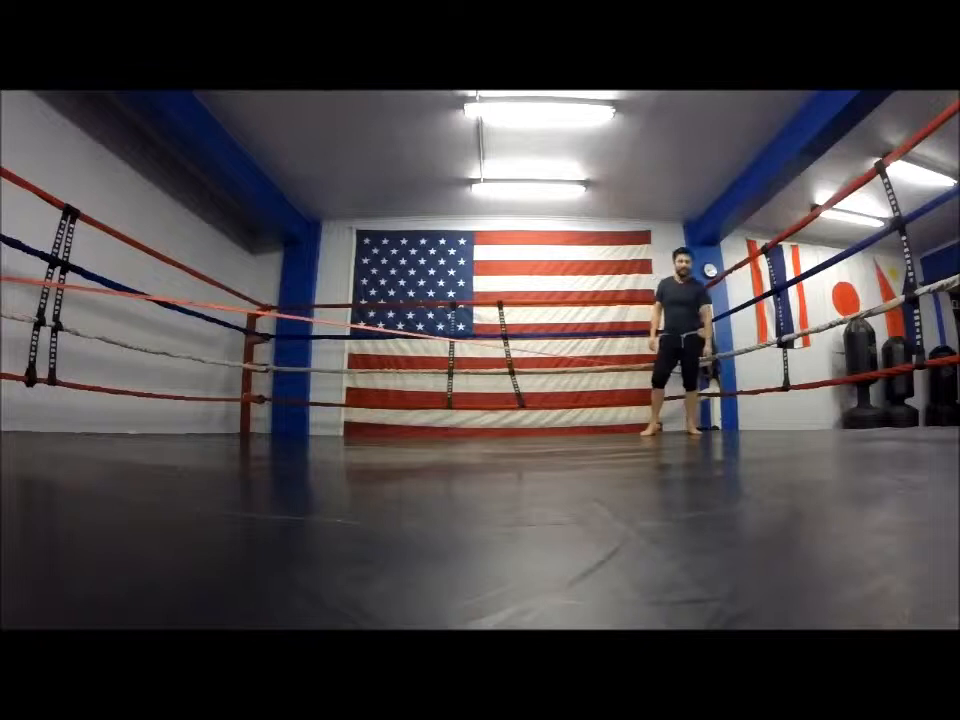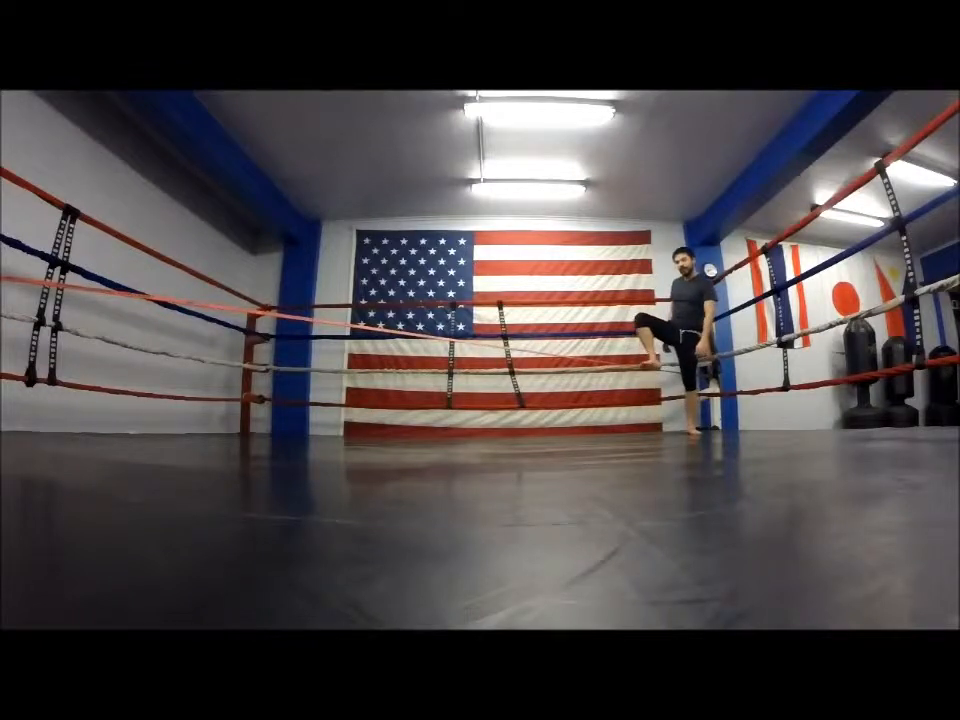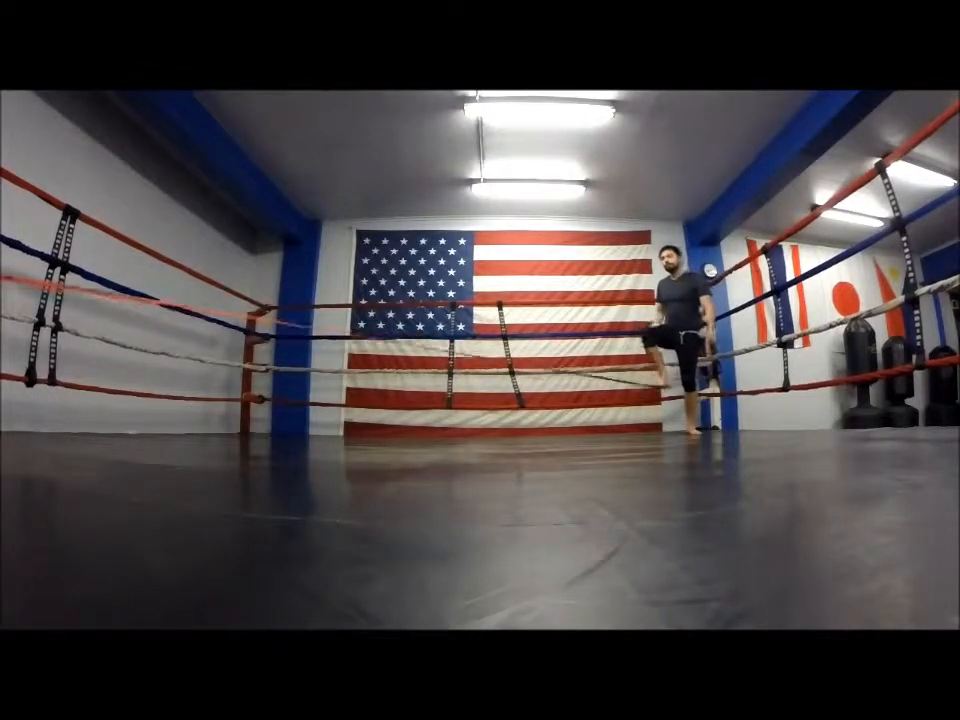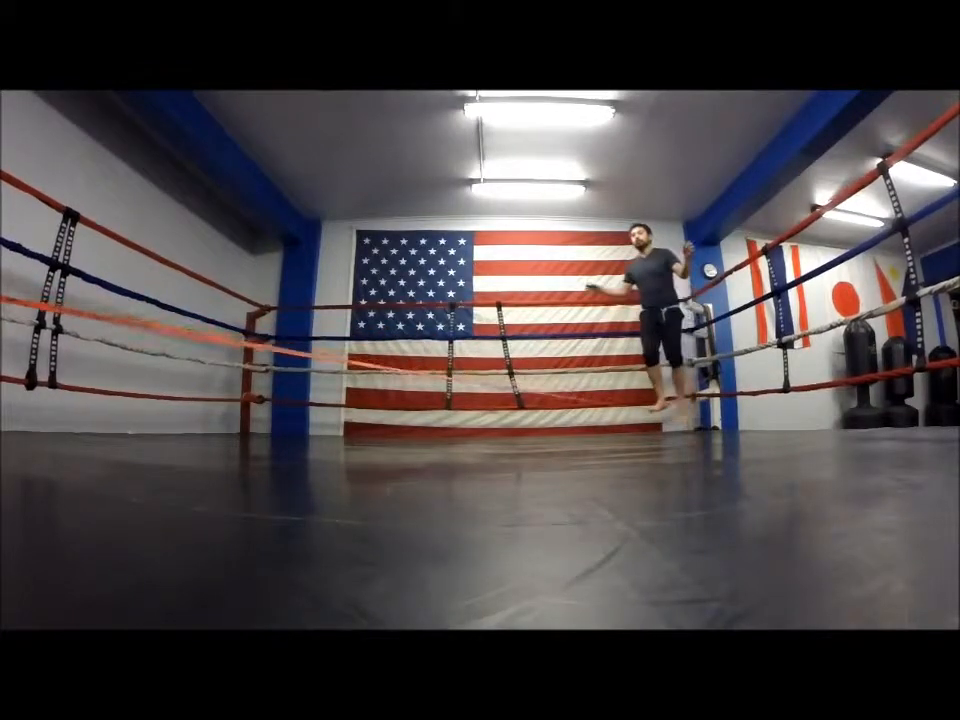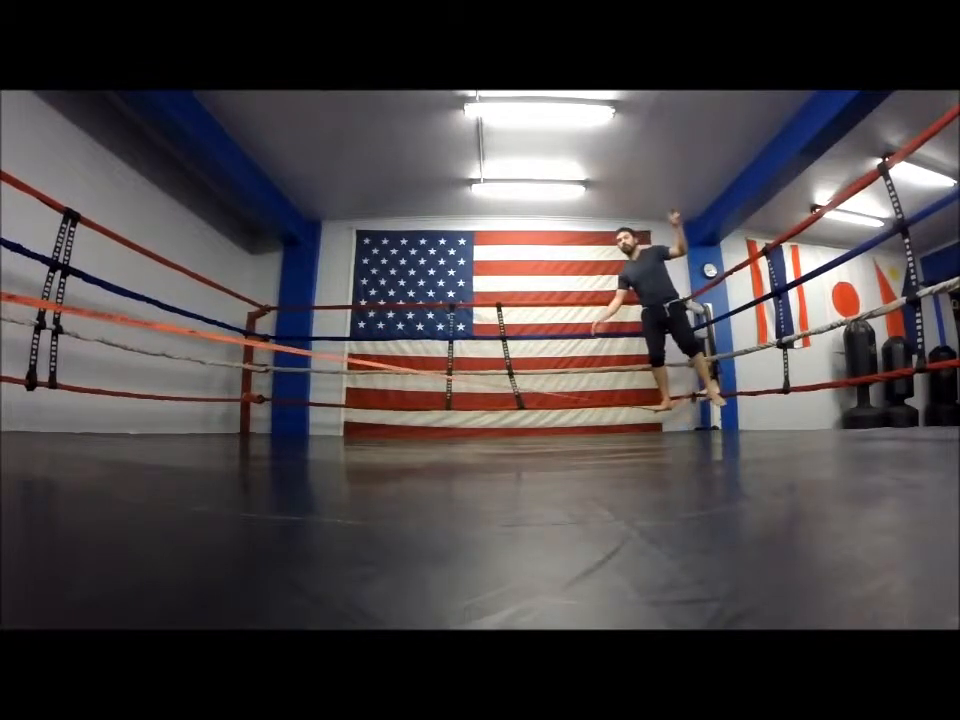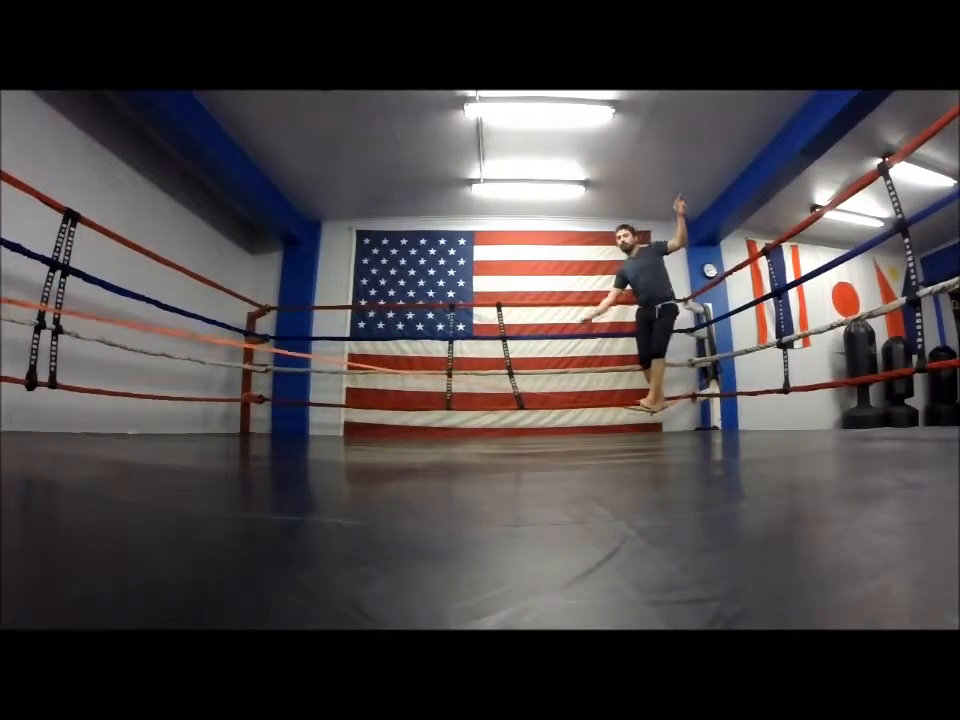
dt=0.7s
person 1, frame 1
left shoulder: (698, 287)
right shoulder: (665, 284)
left elbow: (707, 316)
right elbow: (657, 310)
left wrist: (707, 343)
right wrist: (653, 335)
left hip: (691, 339)
right hip: (669, 337)
left knee: (690, 382)
right knee: (659, 378)
left ankle: (691, 425)
right ankle: (654, 423)
person 1, frame 2
left shoulder: (704, 284)
right shoulder: (676, 283)
left elbow: (709, 314)
left wrist: (704, 340)
right wrist: (664, 333)
left hip: (690, 335)
right hip: (673, 329)
left knee: (690, 380)
right knee: (641, 318)
left ankle: (691, 425)
right ankle: (653, 359)
person 1, frame 3
left shoulder: (694, 279)
right shoulder: (662, 284)
left elbow: (707, 306)
left wrist: (710, 327)
right wrist: (652, 330)
left hip: (689, 334)
right hip: (669, 330)
left knee: (689, 380)
right knee: (650, 335)
left ankle: (691, 425)
right ankle: (663, 377)
person 1, frame 4
left shoulder: (664, 255)
right shoulder: (633, 266)
left elbow: (683, 274)
right elbow: (622, 291)
left wrist: (687, 259)
right wrist: (600, 289)
left hip: (670, 311)
right hip: (648, 314)
left knee: (674, 356)
right knee: (650, 355)
left ankle: (682, 402)
right ankle: (660, 399)
person 1, frame 5
left shoulder: (654, 253)
right shoulder: (625, 272)
left elbow: (680, 250)
right elbow: (619, 300)
left wrist: (677, 227)
right wrist: (602, 318)
left hip: (672, 307)
right hip: (650, 314)
left knee: (690, 345)
right knee: (655, 357)
left ankle: (711, 389)
right ankle: (666, 400)
person 1, frame 6
left shoulder: (653, 250)
right shoulder: (624, 270)
left elbow: (680, 242)
right elbow: (611, 297)
left wrist: (680, 215)
right wrist: (593, 313)
left hip: (665, 307)
right hip: (644, 312)
left knee: (658, 349)
right knee: (645, 357)
left ankle: (652, 397)
right ankle: (659, 399)
